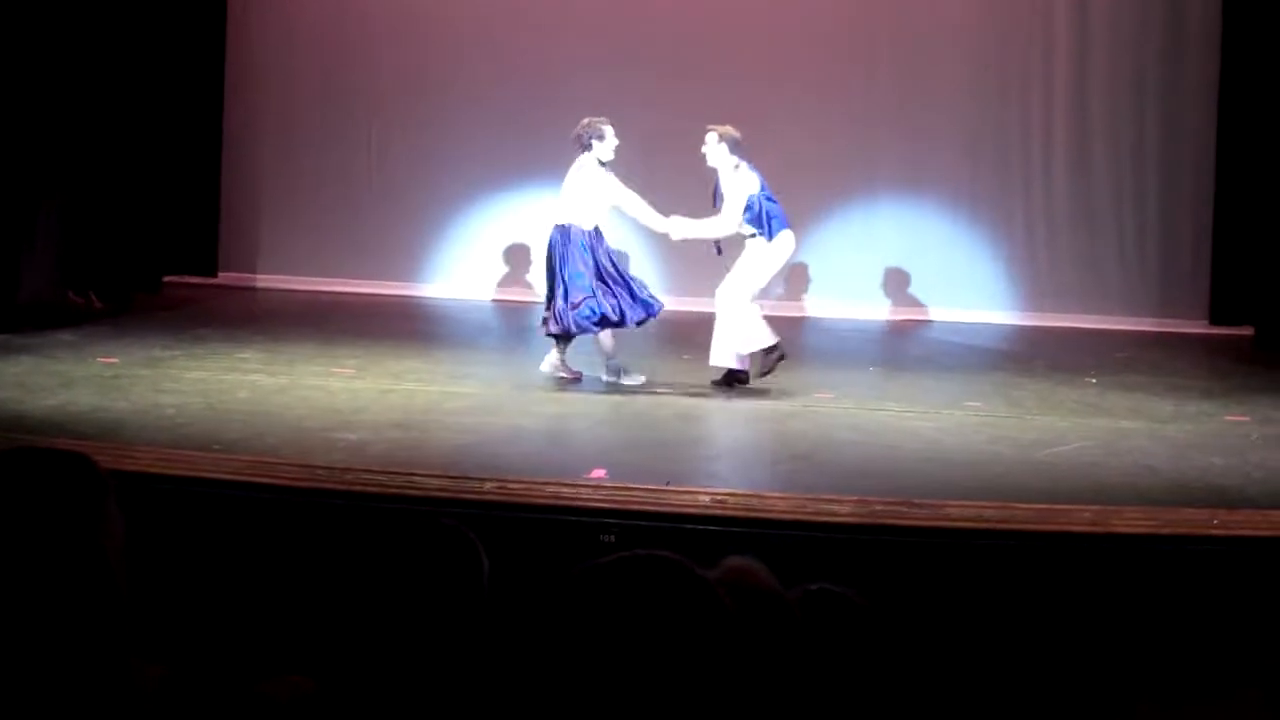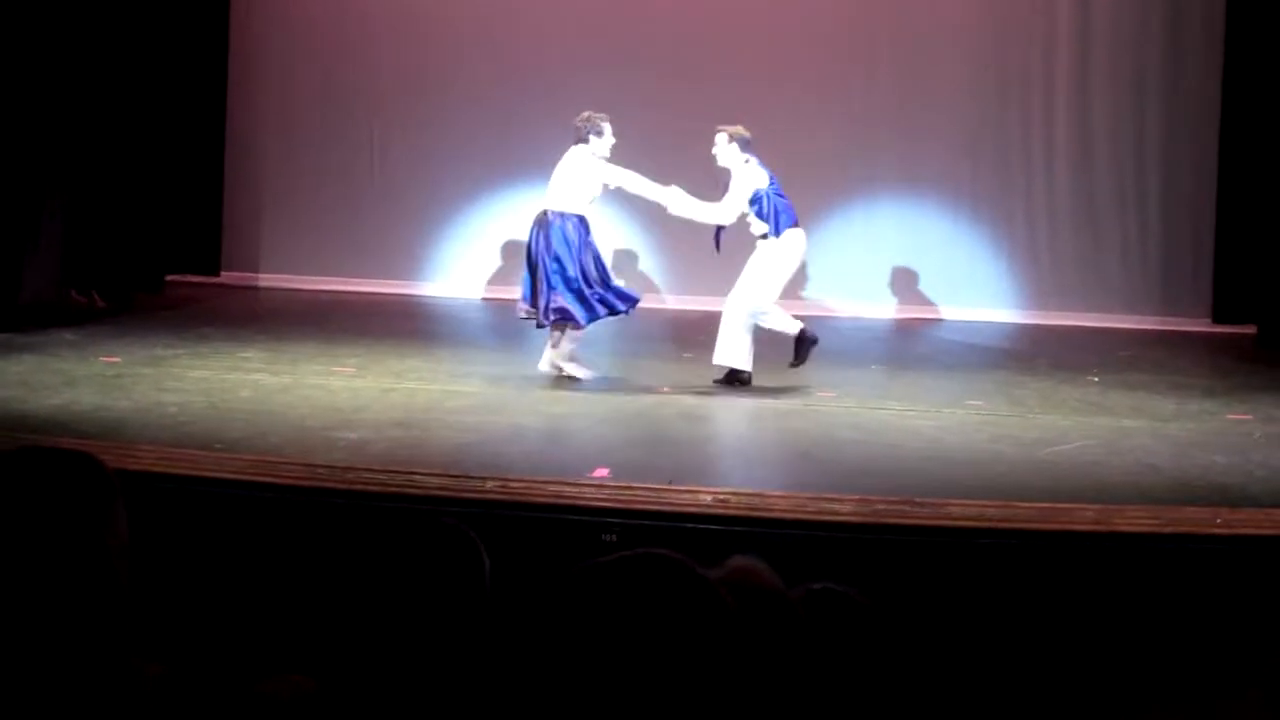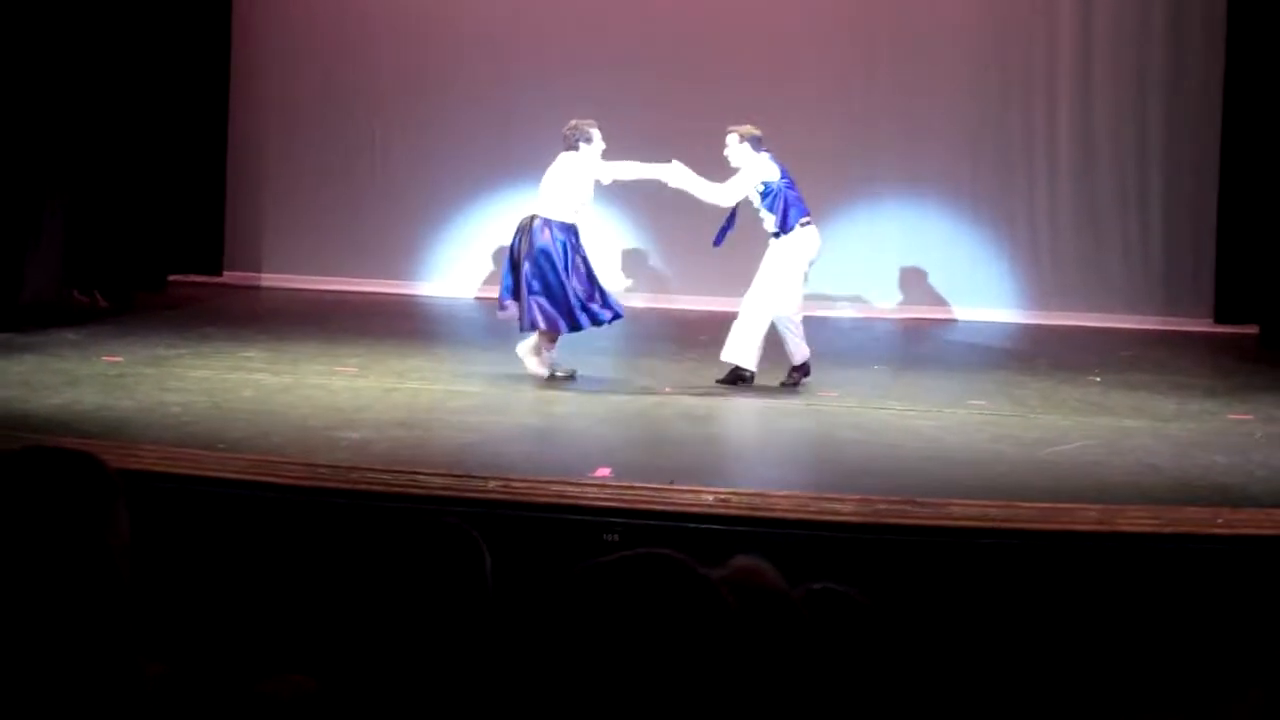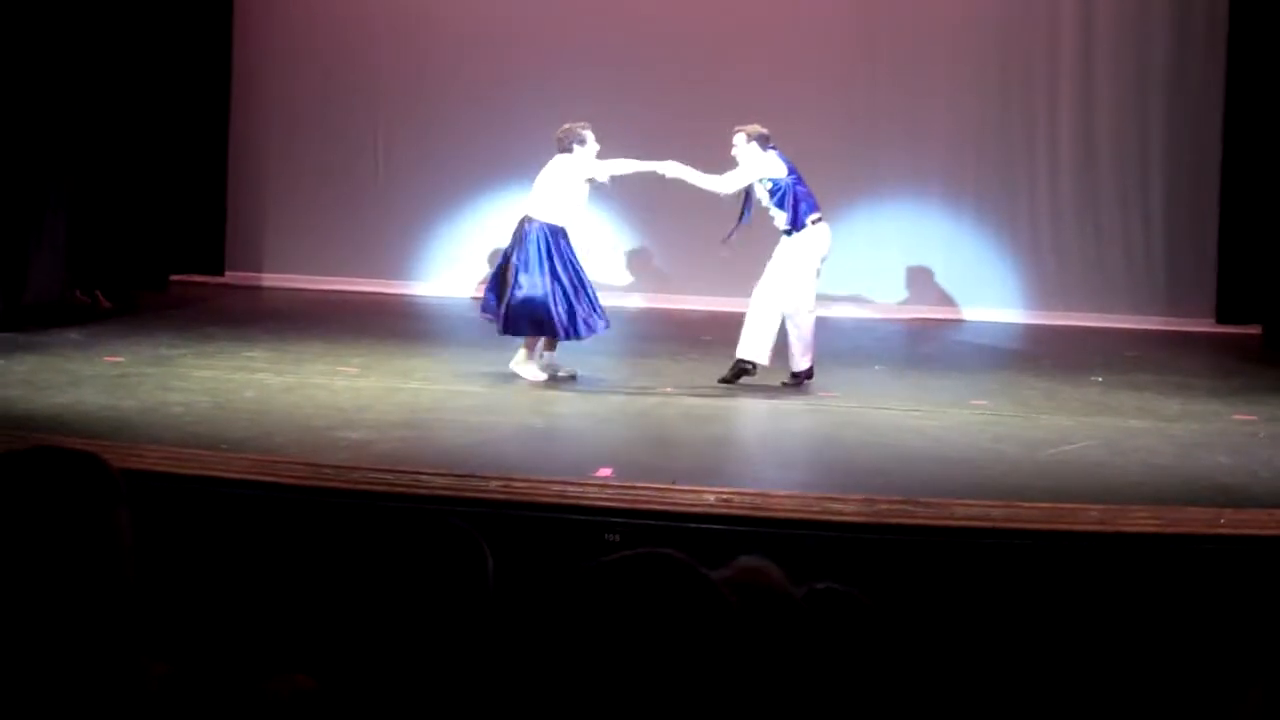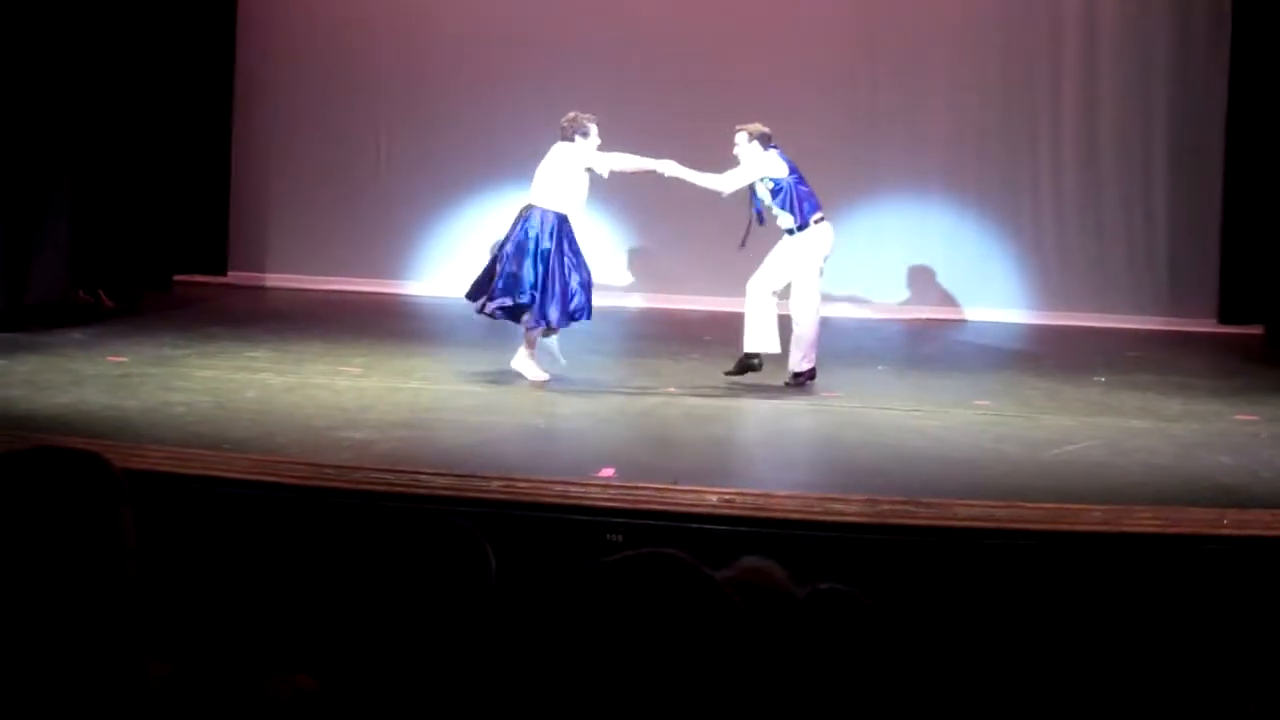
dt=0.1s
person 1, frame 1
left shoulder: (596, 169)
right shoulder: (587, 168)
left elbow: (624, 195)
right elbow: (622, 199)
left wrist: (659, 220)
right wrist: (658, 222)
left hip: (581, 239)
right hip: (575, 239)
left knee: (577, 307)
right knee: (603, 302)
left ankle: (556, 359)
right ankle: (613, 367)
person 1, frame 2
left shoulder: (588, 159)
right shoulder: (583, 157)
left elbow: (618, 178)
right elbow: (622, 177)
left wrist: (660, 192)
right wrist: (661, 193)
left hip: (567, 227)
right hip: (561, 227)
left knee: (568, 294)
right knee: (582, 292)
left ankle: (553, 356)
right ankle: (565, 354)
person 1, frame 3
left shoulder: (582, 166)
right shoulder: (572, 163)
left elbow: (611, 171)
right elbow: (617, 170)
left wrist: (660, 170)
right wrist: (660, 170)
left hip: (558, 233)
right hip: (551, 233)
left knee: (566, 298)
right knee: (566, 298)
left ankle: (547, 357)
right ankle: (531, 348)
person 1, frame 4
left shoulder: (576, 168)
right shoulder: (565, 163)
left elbow: (604, 169)
right elbow: (612, 167)
left wrist: (654, 166)
right wrist: (655, 165)
left hip: (550, 237)
right hip: (541, 237)
left knee: (561, 302)
right knee: (550, 302)
left ankle: (547, 360)
right ankle: (524, 358)
person 1, frame 5
left shoulder: (577, 157)
right shoulder: (564, 152)
left elbow: (608, 163)
right elbow: (612, 160)
left wrist: (652, 164)
right wrist: (653, 164)
left hip: (554, 227)
right hip: (542, 225)
left knee: (566, 289)
right knee: (545, 295)
left ankle: (546, 332)
right ankle: (525, 355)
person 2, frame 1
left shoulder: (740, 176)
right shoulder: (728, 177)
left elbow: (728, 226)
right elbow: (726, 220)
left wrist: (689, 230)
right wrist: (690, 225)
left hip: (774, 242)
right hip: (760, 243)
left knee: (731, 295)
right knee: (727, 297)
left ankle: (769, 346)
right ankle: (736, 368)
person 2, frame 2
left shoulder: (750, 172)
right shoulder: (742, 174)
left elbow: (726, 215)
right elbow: (727, 211)
left wrist: (687, 204)
right wrist: (687, 204)
left hip: (785, 242)
right hip: (772, 243)
left knee: (754, 302)
right knee: (738, 302)
left ankle: (799, 333)
right ankle: (739, 368)
person 2, frame 3
left shoulder: (761, 164)
right shoulder: (751, 172)
left elbow: (726, 197)
right elbow: (726, 195)
left wrist: (686, 180)
right wrist: (688, 180)
left hip: (799, 238)
right hip: (781, 241)
left knee: (782, 304)
right knee: (755, 302)
left ankle: (800, 362)
right ankle: (743, 368)
person 2, frame 4
left shoulder: (768, 161)
right shoulder: (758, 170)
left elbow: (725, 185)
right elbow: (728, 185)
left wrist: (683, 172)
right wrist: (684, 172)
left hip: (810, 236)
right hip: (792, 238)
left knee: (796, 303)
right knee: (765, 296)
left ankle: (802, 369)
right ankle: (748, 360)
person 2, frame 5
left shoulder: (770, 160)
right shoulder: (759, 169)
left elbow: (724, 183)
right elbow: (727, 185)
left wrist: (682, 172)
left hip: (812, 235)
right hip: (793, 238)
left knee: (802, 302)
right knee: (758, 287)
left ankle: (803, 368)
right ankle: (753, 354)
